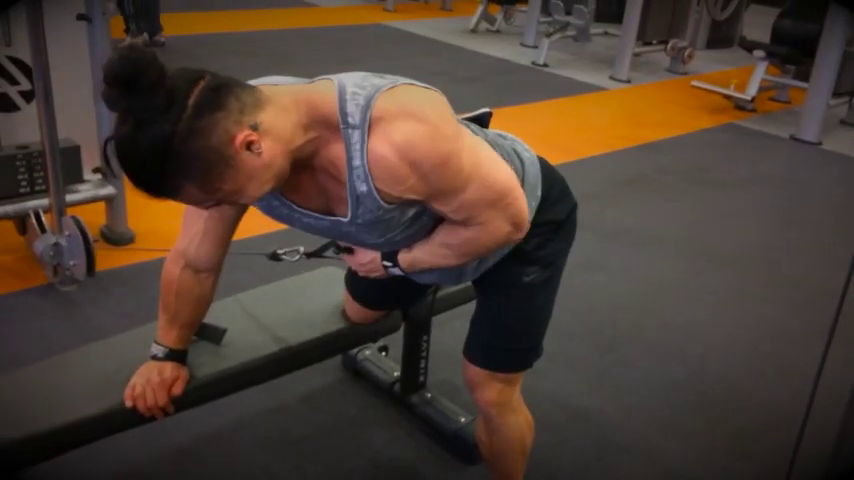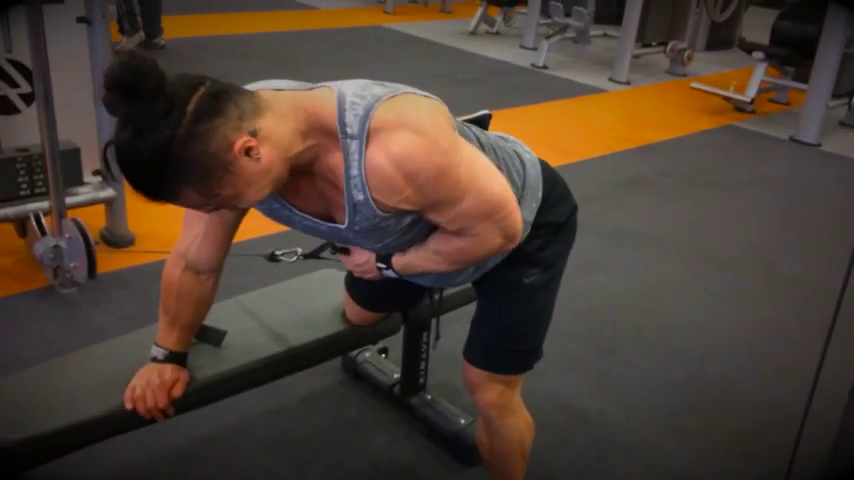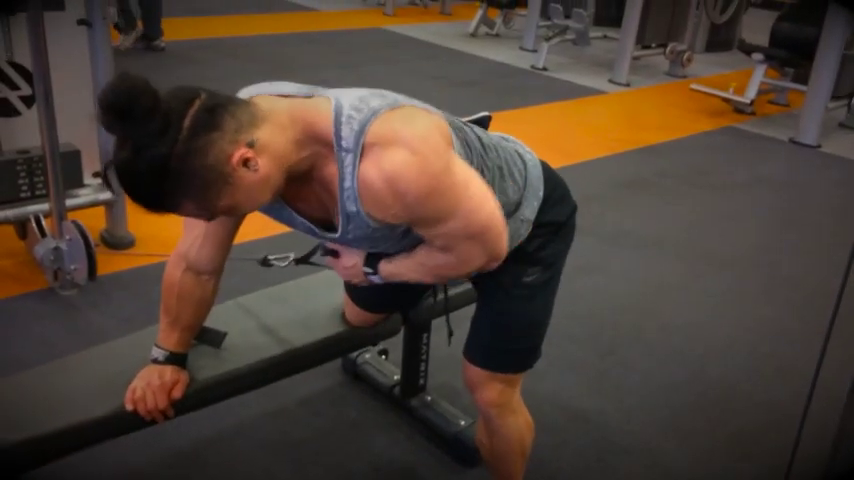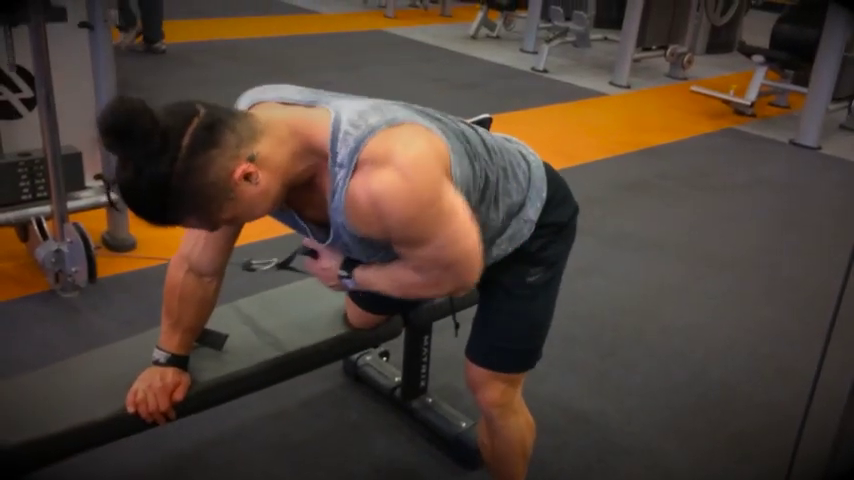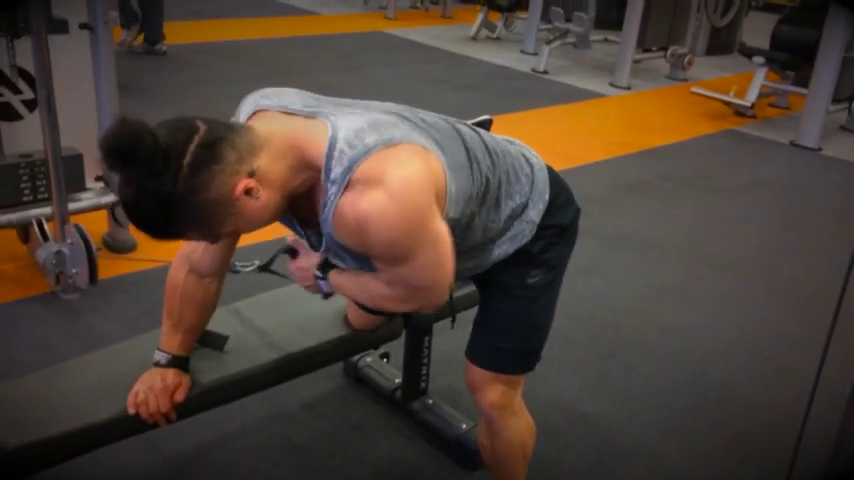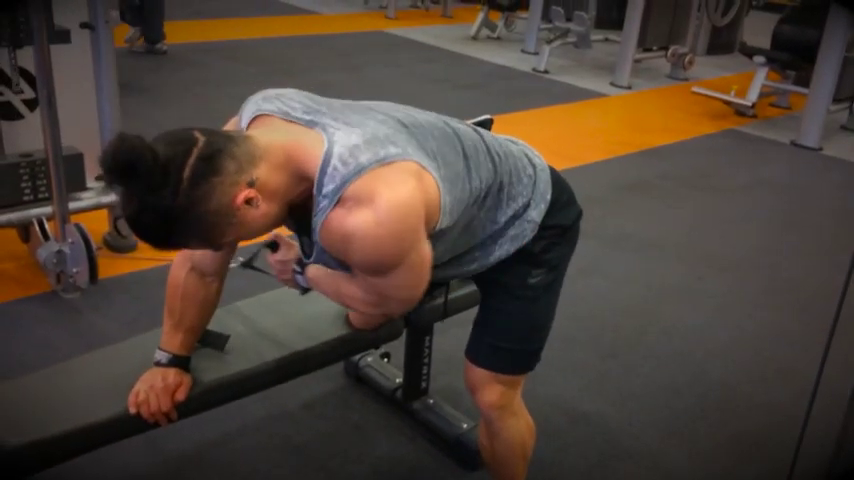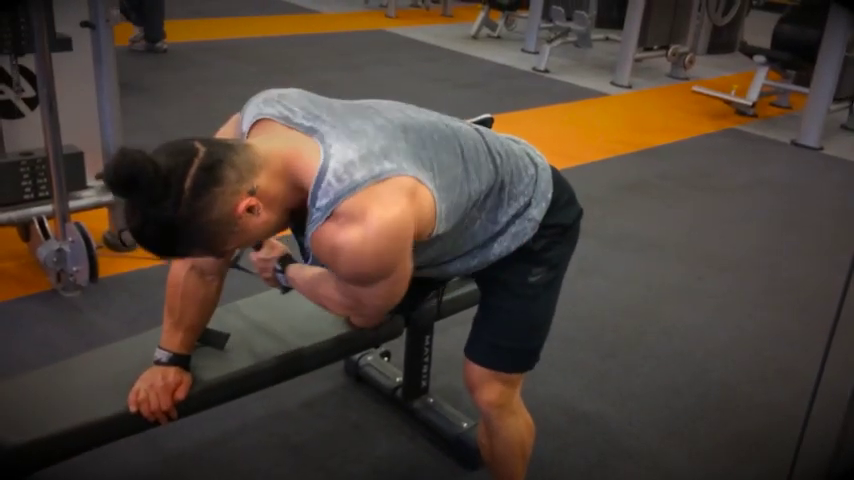
dt=0.1s
person 1, frame 1
left shoulder: (395, 139)
right shoulder: (230, 126)
left elbow: (503, 218)
right elbow: (194, 260)
left wrist: (397, 260)
right wrist: (168, 351)
left hip: (525, 216)
right hip: (424, 221)
left knee: (490, 391)
right knee: (360, 313)
person 1, frame 2
left shoulder: (394, 149)
right shoulder: (230, 130)
left elbow: (498, 228)
right elbow: (194, 262)
left wrist: (390, 262)
right wrist: (168, 353)
left hip: (525, 217)
right hip: (426, 221)
left knee: (490, 392)
right knee: (359, 314)
person 1, frame 3
left shoulder: (390, 164)
right shoulder: (231, 135)
left elbow: (487, 245)
right elbow: (195, 263)
left wrist: (374, 267)
right wrist: (168, 356)
left hip: (523, 219)
right hip: (422, 223)
left knee: (489, 391)
right knee: (359, 315)
person 1, frame 4
left shoulder: (385, 182)
right shoulder: (231, 144)
left elbow: (459, 272)
right elbow: (197, 265)
left wrist: (349, 273)
right wrist: (169, 358)
left hip: (526, 219)
right hip: (427, 223)
left knee: (491, 391)
right knee: (361, 317)
person 1, frame 5
left shoulder: (375, 198)
right shoulder: (237, 138)
left elbow: (429, 292)
right elbow: (199, 265)
left wrist: (325, 277)
right wrist: (170, 359)
left hip: (526, 218)
right hip: (450, 210)
left knee: (491, 394)
right knee: (363, 318)
person 1, frame 6
left shoulder: (366, 216)
right shoulder: (236, 144)
left elbow: (393, 298)
right elbow: (200, 264)
left wrist: (304, 272)
right wrist: (170, 359)
left hip: (528, 220)
right hip: (449, 213)
left knee: (490, 393)
right knee: (362, 319)
person 1, frame 7
left shoulder: (359, 226)
right shoulder: (243, 133)
left elbow: (370, 301)
right elbow: (201, 265)
left wrist: (285, 270)
right wrist: (171, 356)
left hip: (529, 218)
right hip: (455, 201)
left knee: (491, 393)
right knee: (362, 320)
